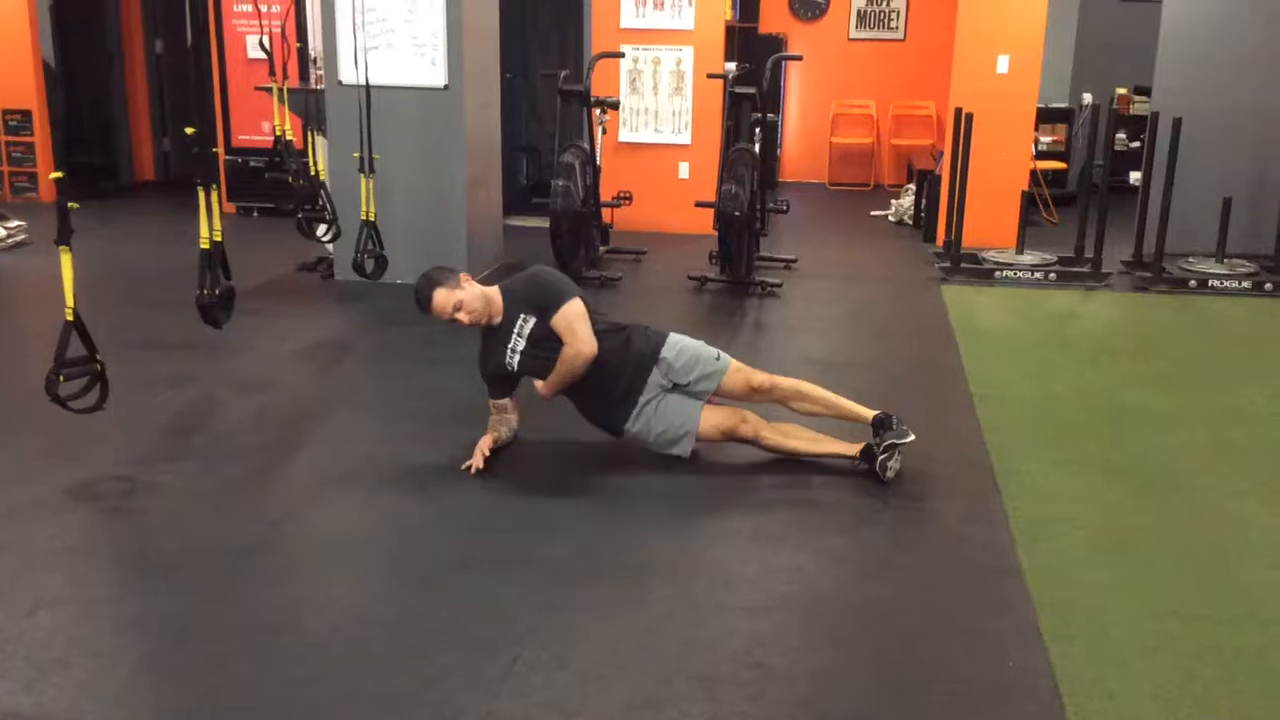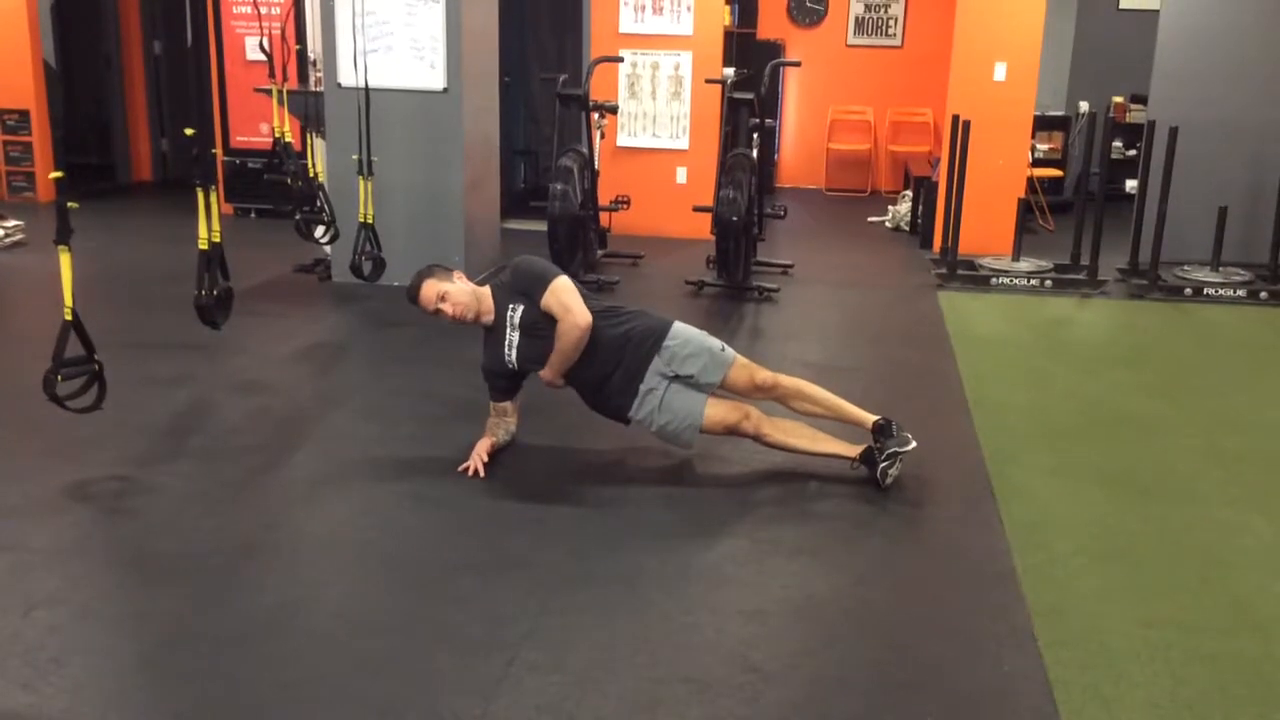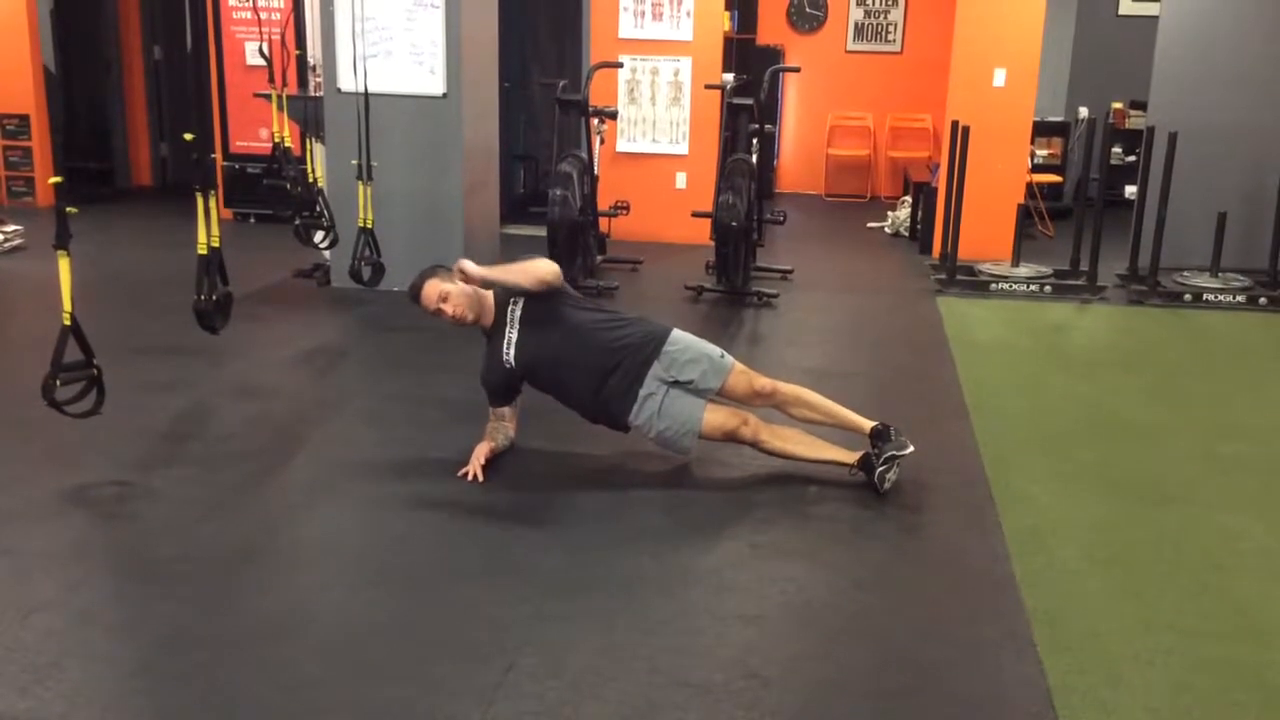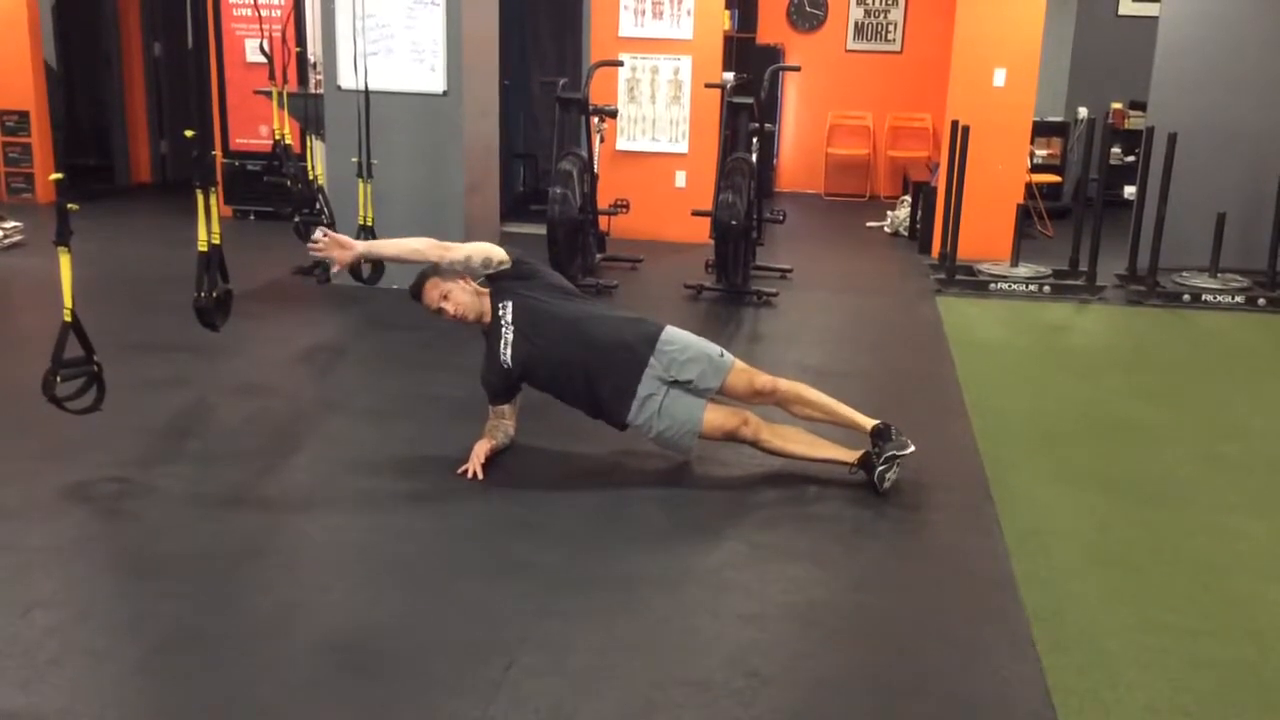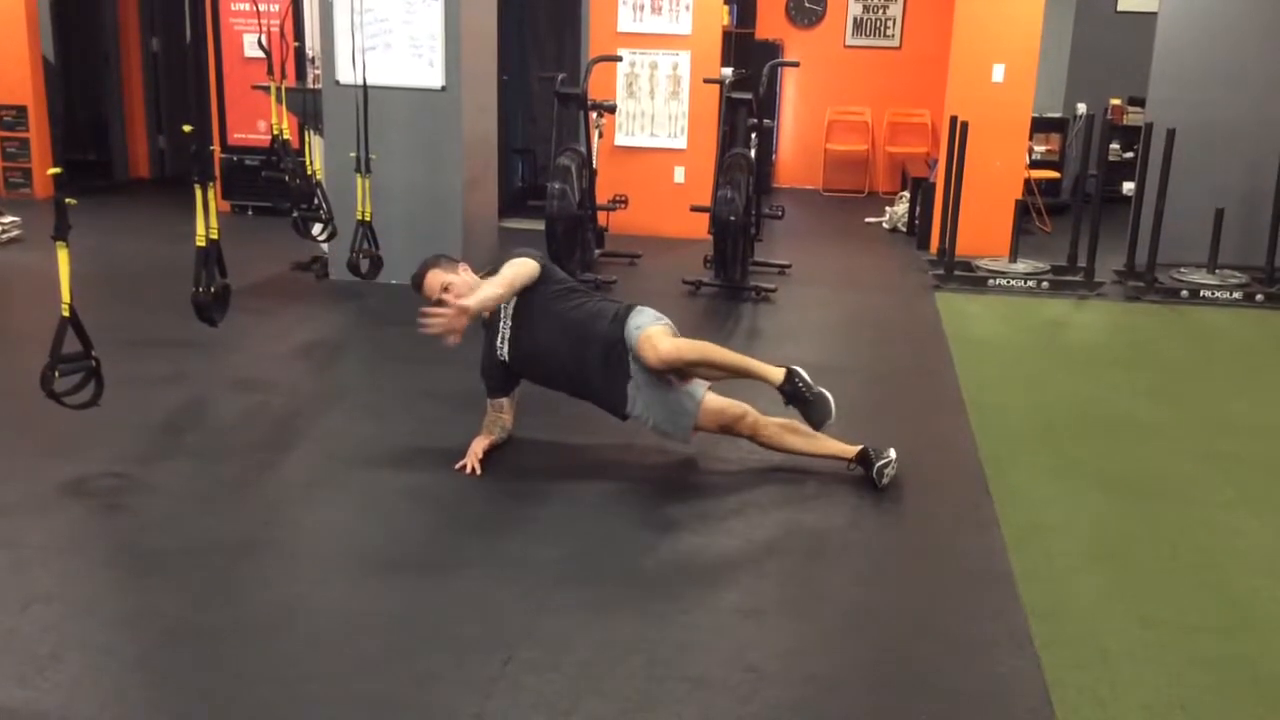
dt=1s
person 1, frame 1
left shoulder: (534, 284)
right shoulder: (493, 357)
left elbow: (585, 347)
right elbow: (505, 414)
left wrist: (550, 387)
right wrist: (490, 438)
left hip: (653, 356)
right hip: (631, 409)
left knee: (760, 385)
right knee: (743, 427)
left ankle: (877, 420)
right ankle: (864, 452)
person 1, frame 2
left shoulder: (521, 274)
right shoulder: (496, 358)
left elbow: (579, 320)
right elbow: (505, 416)
left wrist: (553, 372)
right wrist: (488, 441)
left hip: (655, 343)
right hip: (638, 395)
left knee: (764, 383)
right knee: (745, 421)
left ankle: (878, 427)
right ankle: (864, 454)
person 1, frame 3
left shoulder: (522, 286)
right shoulder: (496, 365)
left elbow: (548, 273)
right elbow: (504, 423)
left wrist: (480, 274)
right wrist: (485, 447)
left hip: (652, 350)
right hip: (636, 402)
left knee: (761, 390)
right knee: (744, 428)
left ankle: (876, 432)
right ankle: (862, 462)
person 1, frame 4
left shoulder: (509, 276)
right shoulder: (497, 362)
left elbow: (439, 251)
right elbow: (503, 424)
left wrist: (362, 247)
right wrist: (485, 444)
left hip: (655, 349)
right hip: (637, 401)
left knee: (763, 388)
right knee: (745, 428)
left ankle: (876, 432)
right ankle: (862, 460)
person 1, frame 5
left shoulder: (515, 266)
right shoulder: (495, 355)
left elbow: (510, 279)
right elbow: (501, 415)
left wrist: (471, 307)
right wrist: (484, 439)
left hip: (632, 331)
right hip: (633, 394)
left knee: (660, 353)
right knee: (742, 421)
left ankle: (781, 378)
right ankle: (861, 457)
